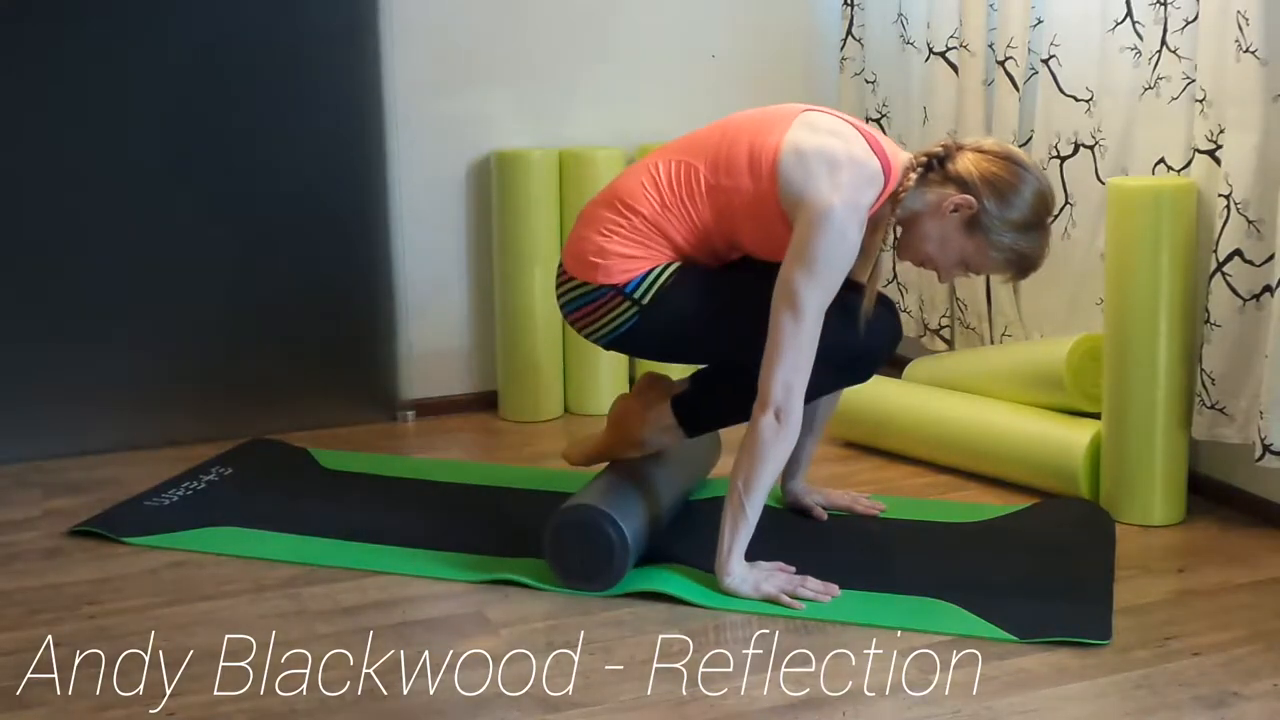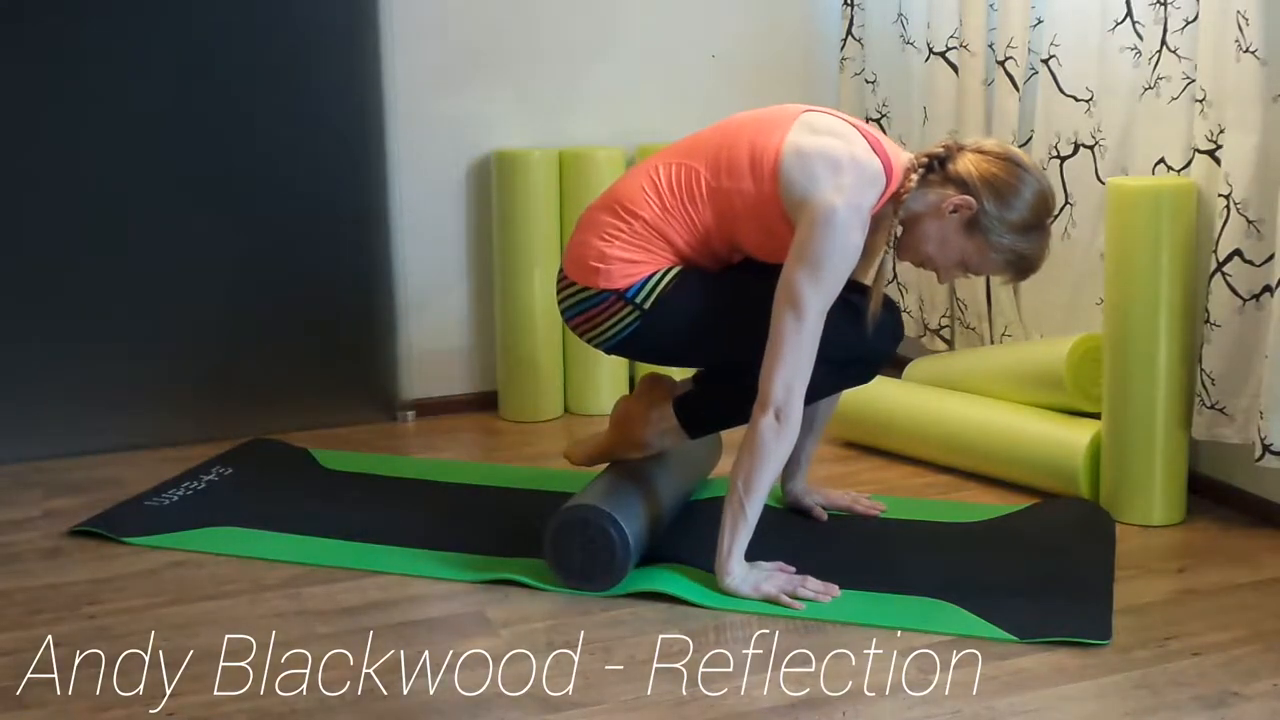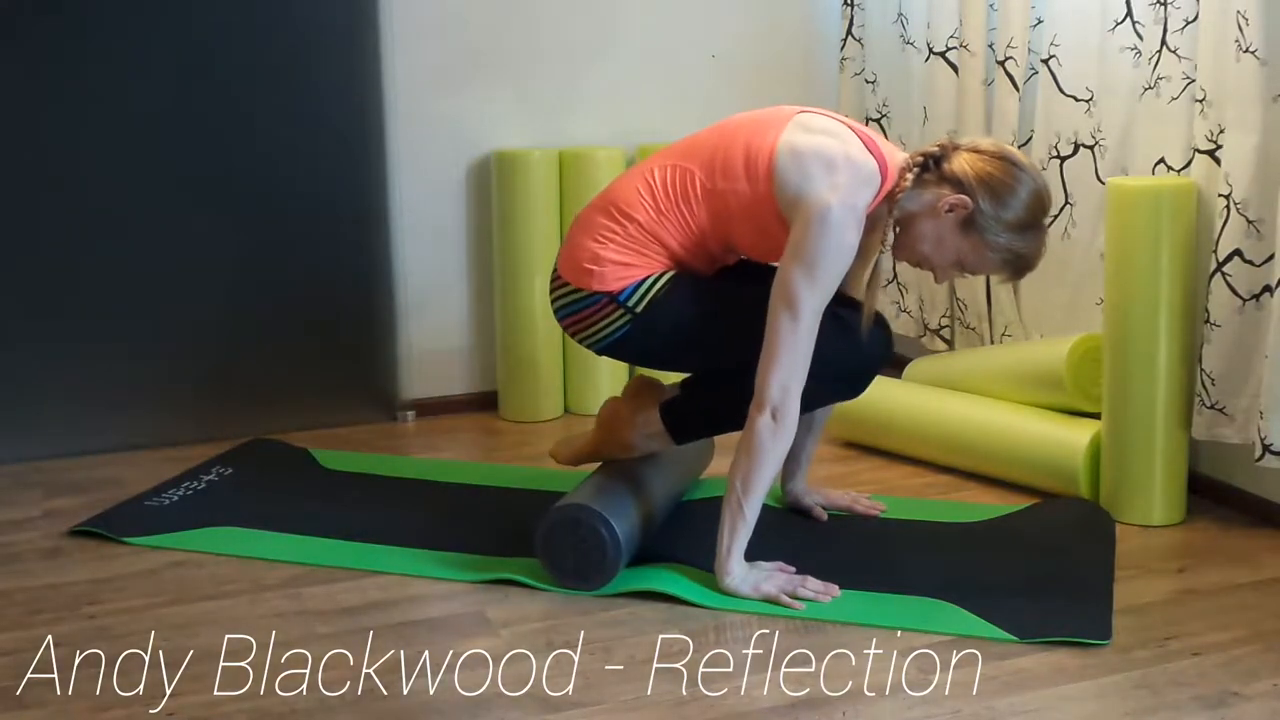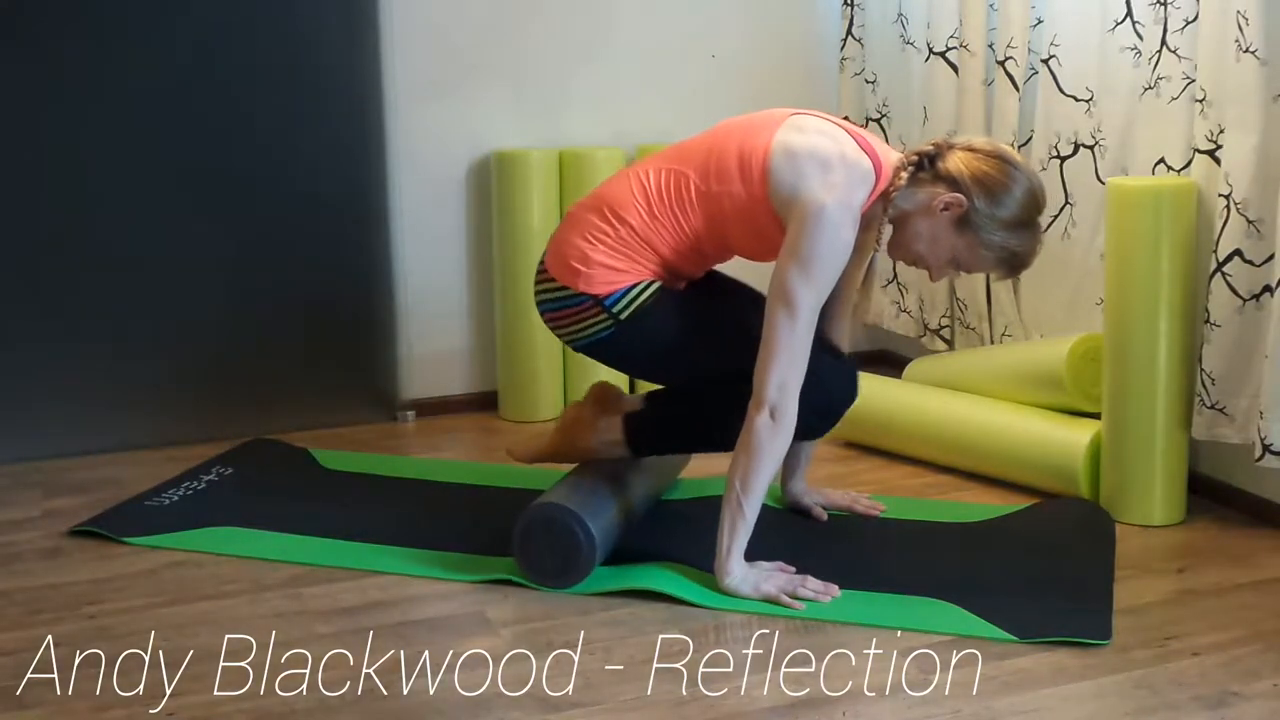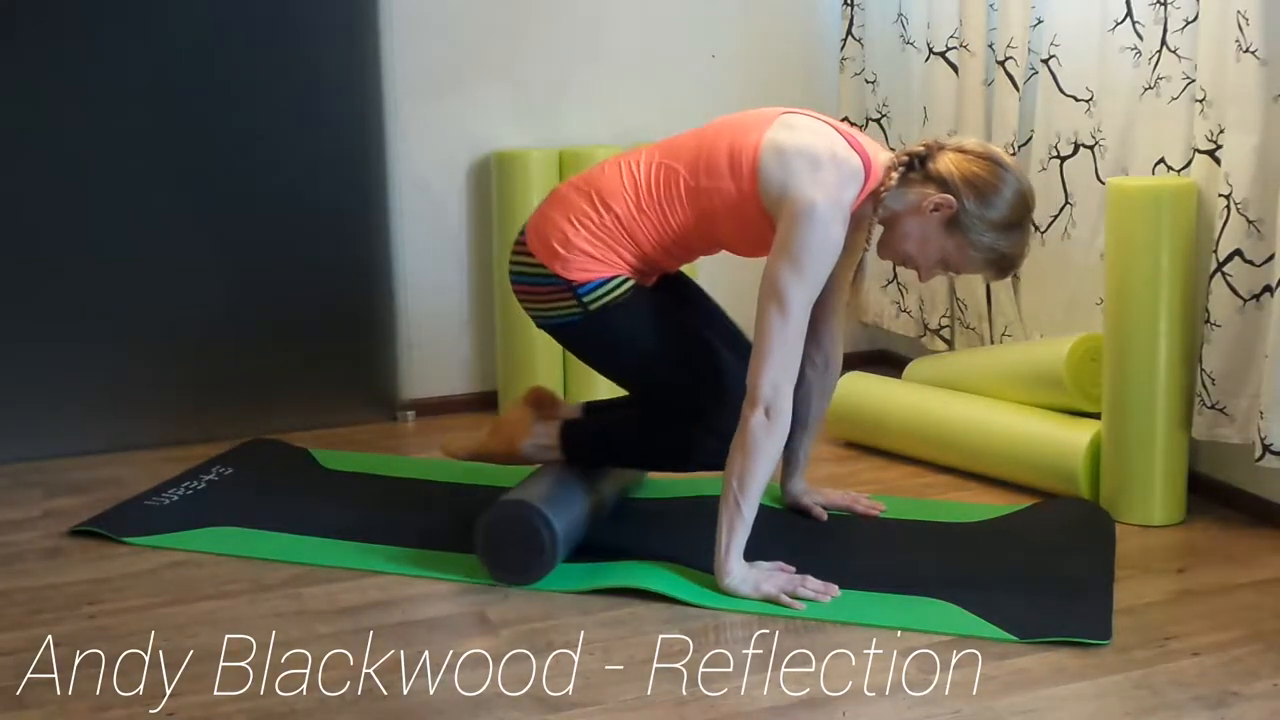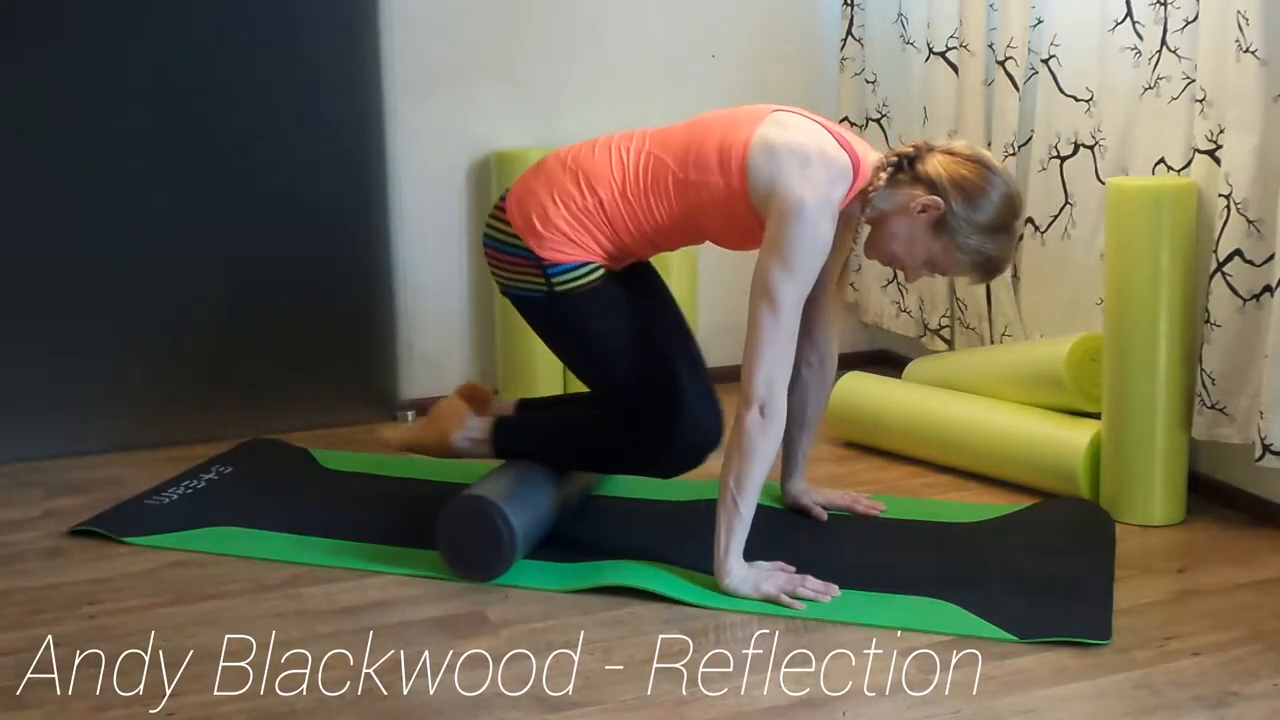
dt=0.3s
person 1, frame 1
left shoulder: (883, 178)
right shoulder: (842, 199)
left elbow: (822, 354)
right elbow: (779, 397)
left wrist: (793, 480)
right wrist: (731, 566)
left hip: (663, 255)
right hip: (615, 276)
left knee: (855, 332)
right knee: (866, 332)
left ankle: (668, 406)
right ankle: (657, 419)
person 1, frame 2
left shoulder: (888, 179)
right shoulder: (844, 201)
left elbow: (824, 353)
right elbow: (779, 397)
left wrist: (794, 481)
right wrist: (731, 566)
left hip: (658, 256)
right hip: (616, 281)
left knee: (849, 331)
right knee: (869, 332)
left ankle: (671, 404)
right ankle: (661, 421)
person 1, frame 3
left shoulder: (882, 180)
right shoulder: (840, 199)
left elbow: (816, 357)
right elbow: (777, 396)
left wrist: (795, 481)
right wrist: (732, 566)
left hip: (657, 262)
right hip: (610, 283)
left knee: (842, 341)
right knee: (856, 347)
left ankle: (657, 410)
right ankle: (644, 425)
person 1, frame 4
left shoulder: (874, 178)
right shoulder: (835, 198)
left elbow: (826, 340)
right elbow: (774, 397)
left wrist: (795, 482)
right wrist: (732, 565)
left hip: (644, 264)
right hip: (595, 283)
left knee: (816, 370)
right knee: (823, 388)
left ankle: (626, 416)
right ankle: (608, 431)
person 1, frame 5
left shoulder: (865, 183)
right shoulder: (825, 198)
left elbow: (821, 350)
right elbow: (769, 397)
left wrist: (794, 481)
right wrist: (732, 565)
left hip: (619, 250)
right hip: (572, 261)
left knee: (727, 397)
right knee: (732, 415)
left ankle: (559, 419)
right ankle: (541, 438)
person 1, frame 6
left shoulder: (853, 182)
right shoulder: (813, 196)
left elbow: (816, 350)
right elbow: (762, 396)
left wrist: (795, 482)
right wrist: (731, 564)
left hip: (587, 228)
right hip: (547, 235)
left knee: (675, 412)
right knee: (682, 434)
left ankle: (499, 413)
right ankle: (475, 432)
